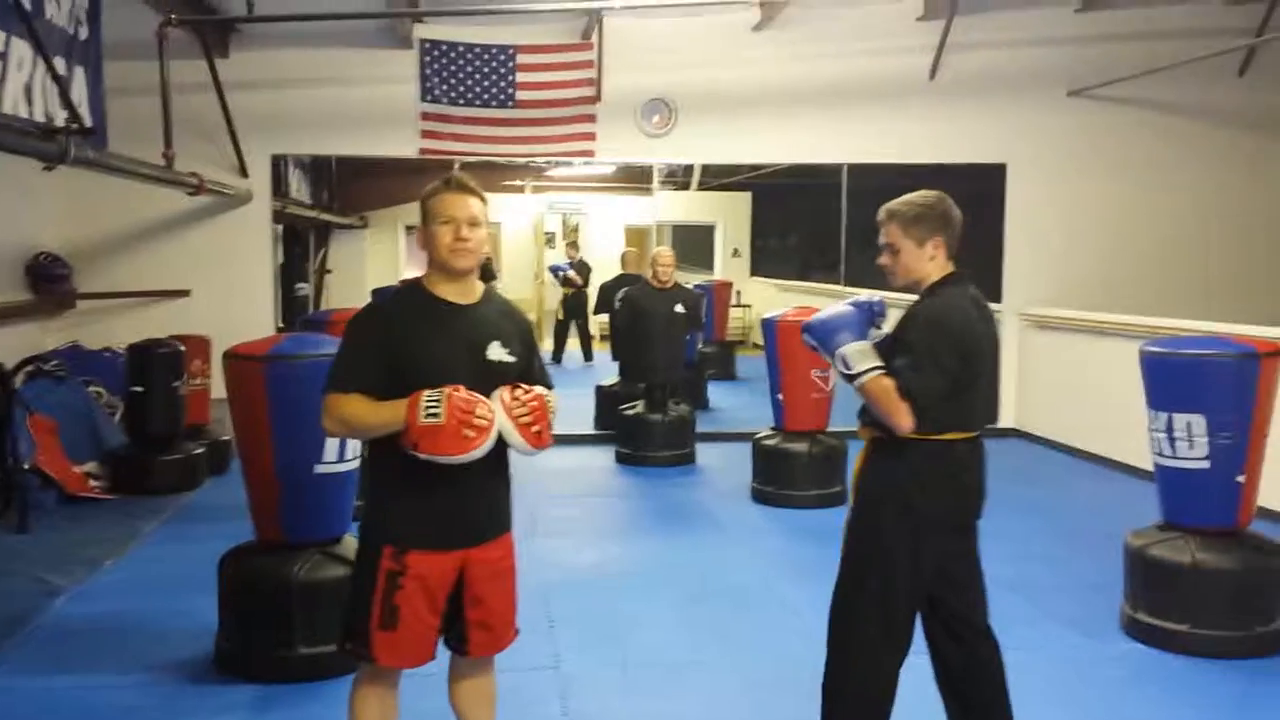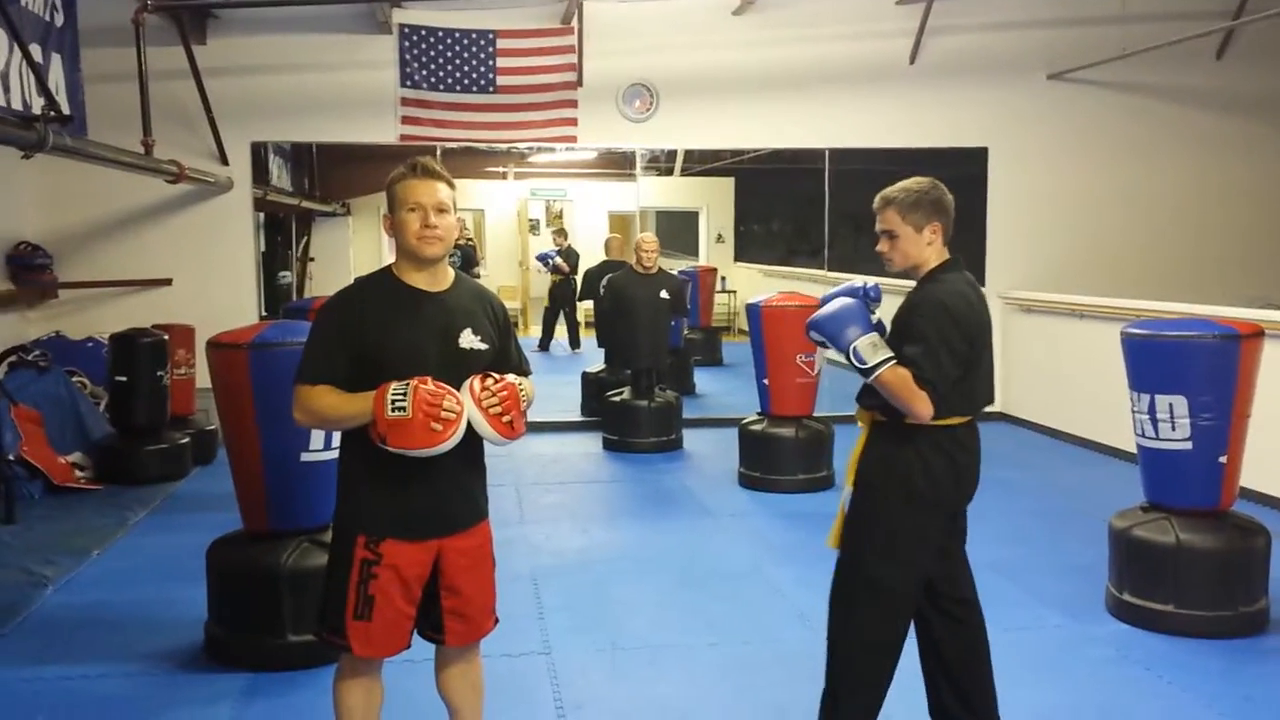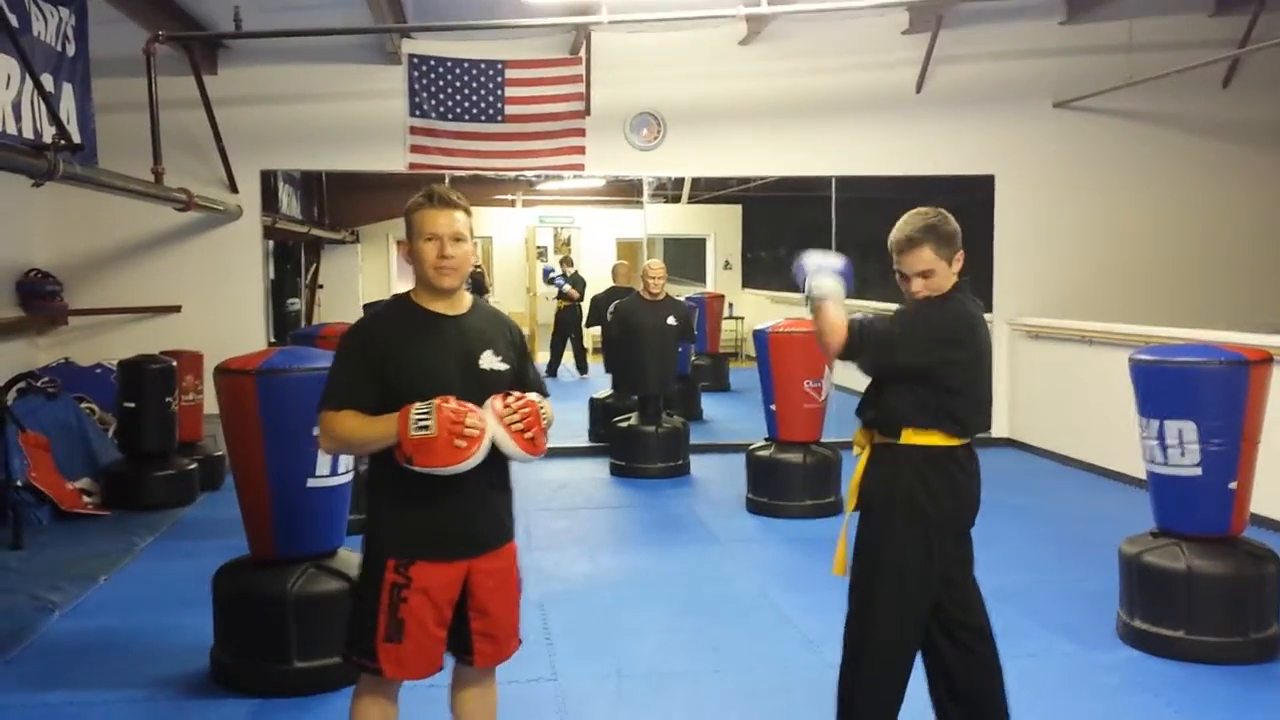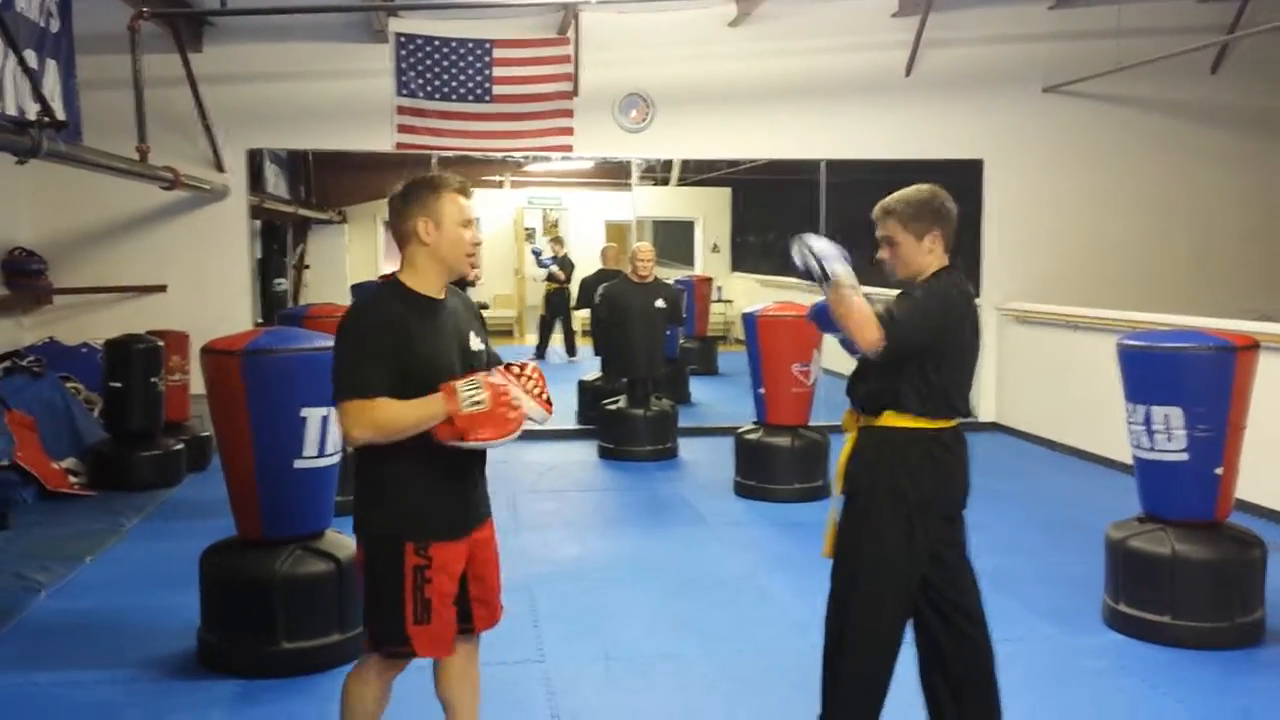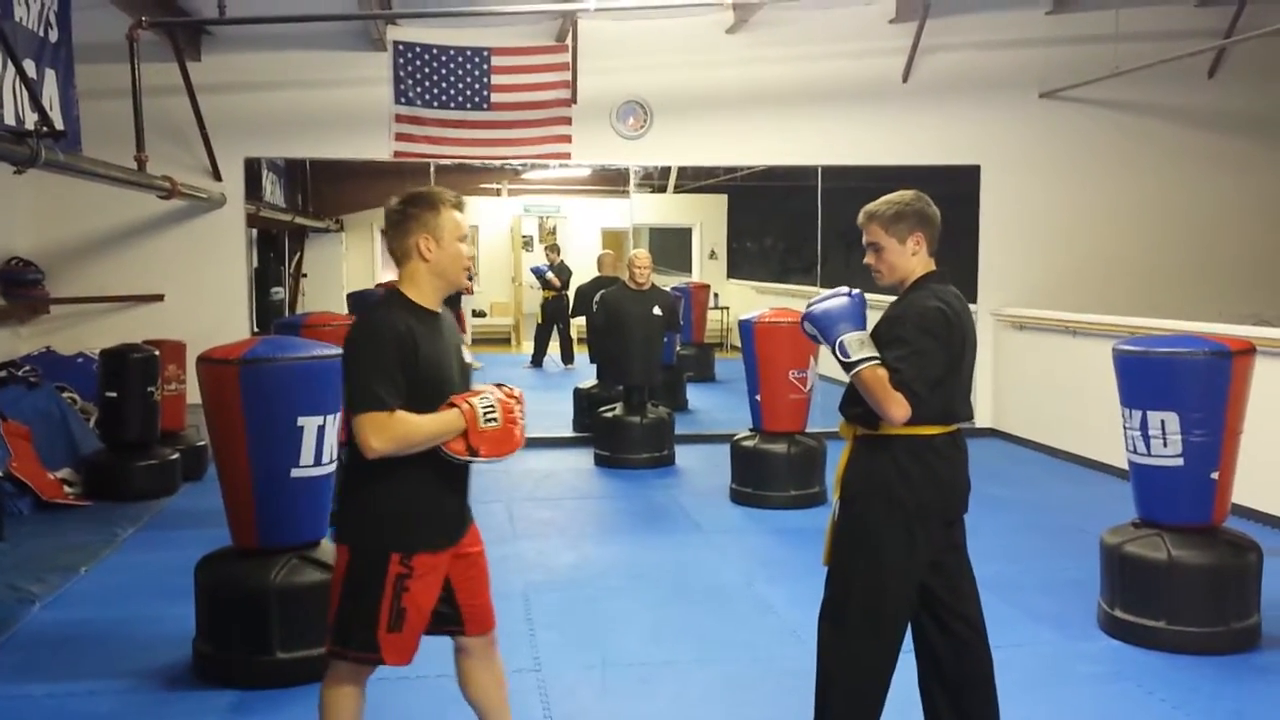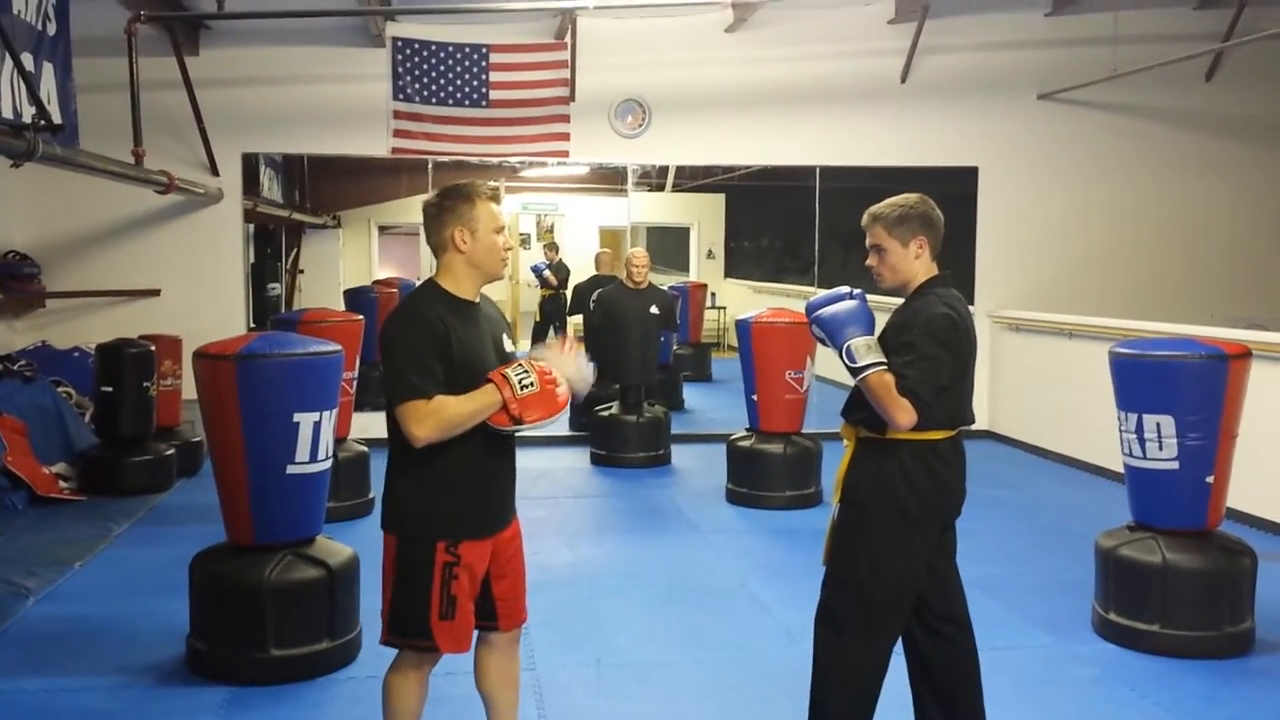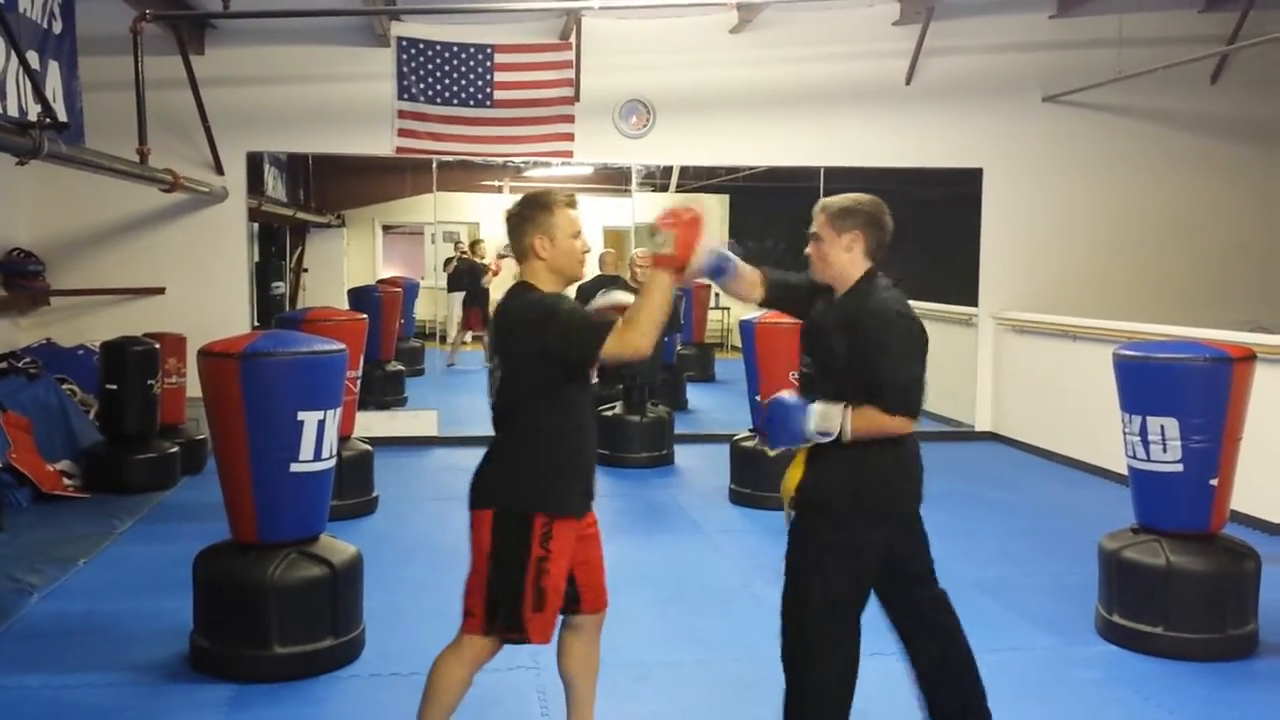
dt=0.7s
person 1, frame 1
left shoulder: (509, 319)
right shoulder: (384, 317)
left elbow: (540, 398)
right elbow: (337, 415)
left wrist: (538, 409)
right wrist: (413, 411)
left hip: (487, 524)
right hip: (406, 528)
left knee: (478, 652)
right knee: (383, 662)
person 1, frame 2
left shoulder: (484, 304)
right shoulder: (352, 306)
left elbow: (520, 383)
right elbow: (307, 405)
left wrist: (517, 396)
right wrist: (380, 402)
left hip: (464, 512)
right hip: (379, 519)
left knee: (462, 639)
right knee: (363, 651)
person 1, frame 3
left shoulder: (501, 329)
right shoulder: (375, 333)
left elbow: (538, 408)
right elbow: (332, 431)
left wrist: (535, 417)
right wrist: (405, 423)
left hip: (491, 535)
right hip: (407, 543)
left knee: (480, 663)
right knee: (383, 673)
person 1, frame 4
left shoulder: (462, 308)
right shoulder: (375, 316)
right elbow: (360, 423)
left wrist: (511, 392)
right wrist: (452, 402)
left hip: (468, 511)
right hip: (405, 521)
left knee: (463, 636)
right knee: (391, 652)
person 1, frame 5
left shoulder: (442, 319)
right shoulder: (381, 329)
right elbow: (378, 436)
left wrist: (491, 406)
right wrist: (468, 417)
left hip: (450, 522)
right hip: (387, 532)
left knee: (478, 637)
right knee: (355, 661)
person 1, frame 6
left shoulder: (488, 312)
right shoulder: (416, 320)
right elbow: (421, 425)
left wrist: (548, 378)
right wrist: (504, 389)
left hip: (495, 514)
right hip: (433, 523)
left knee: (503, 632)
right knee: (420, 650)
person 1, frame 7
left shoulder: (552, 308)
right shoulder: (530, 312)
right elbow: (634, 342)
left wrist: (611, 315)
right wrist: (669, 265)
left hip: (564, 496)
right hip: (524, 501)
left knee: (587, 615)
right knee: (483, 634)
person 2, frame 1
left shoulder: (936, 317)
right shoulder: (966, 306)
left elbow: (903, 414)
left wrist: (852, 350)
right wrist: (871, 340)
left hip: (913, 483)
right hip: (948, 478)
left knee: (867, 623)
right knee: (959, 618)
person 2, frame 2
left shoulder: (939, 302)
right shoulder: (954, 290)
left elbow: (919, 401)
left wrist: (860, 342)
right wrist: (863, 326)
left hip: (913, 468)
right hip: (937, 462)
left knee: (868, 604)
right knee: (944, 598)
person 2, frame 3
left shoulder: (943, 320)
right shoulder: (951, 316)
left elbow: (837, 341)
right elbow: (903, 382)
left wrist: (822, 278)
right wrist: (871, 343)
left hip: (916, 483)
right hip: (935, 478)
left knee: (881, 624)
right knee: (953, 617)
person 2, frame 4
left shoulder: (938, 300)
right shoulder: (946, 297)
left elbow: (869, 336)
right elbow: (890, 348)
left wrist: (832, 269)
right wrist: (849, 307)
left hip: (902, 467)
right hip: (928, 462)
left knee: (863, 608)
right knee: (947, 600)
person 2, frame 5
left shoulder: (922, 312)
right shoulder: (942, 302)
left elbow: (895, 405)
left wrist: (848, 339)
right wrist: (847, 332)
left hip: (898, 476)
right hip: (930, 471)
left knee: (858, 619)
right knee: (947, 612)
person 2, frame 6
left shoulder: (931, 318)
right shoulder: (938, 307)
left elbow: (901, 411)
right elbow: (902, 390)
left wrist: (856, 344)
right wrist: (852, 331)
left hip: (899, 483)
right hip: (925, 478)
left knee: (852, 618)
right knee: (936, 614)
person 2, frame 7
left shoulder: (884, 316)
right shoulder: (836, 299)
left elbow: (899, 417)
right elbow: (760, 286)
left wrist: (819, 420)
right wrist: (719, 263)
left hip: (852, 480)
right hip: (877, 474)
left knee: (816, 616)
right knee: (915, 596)
